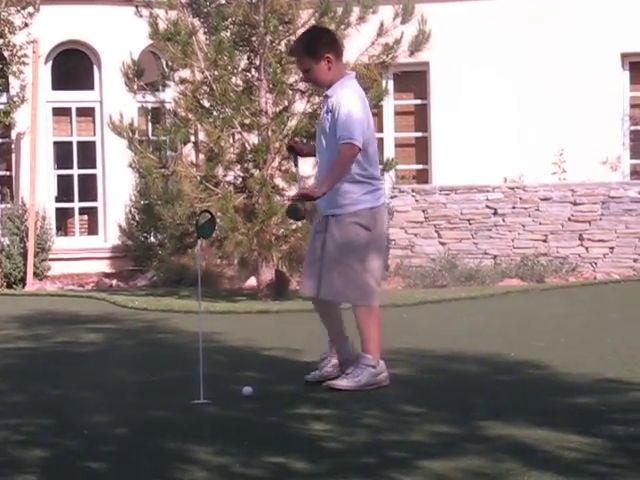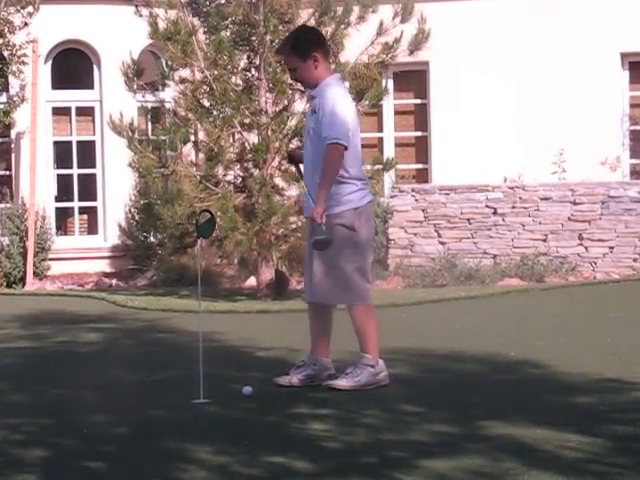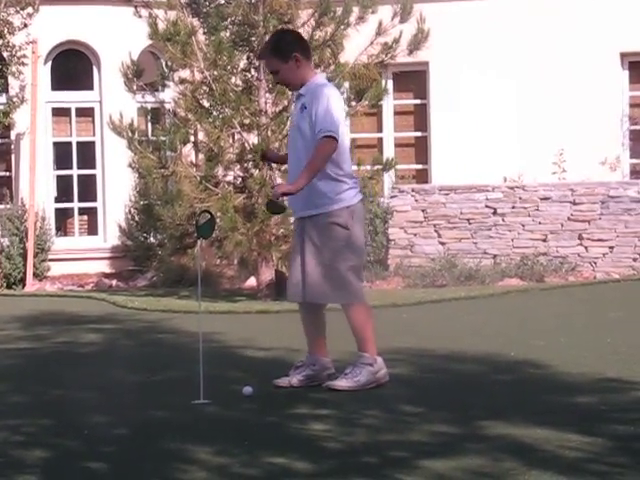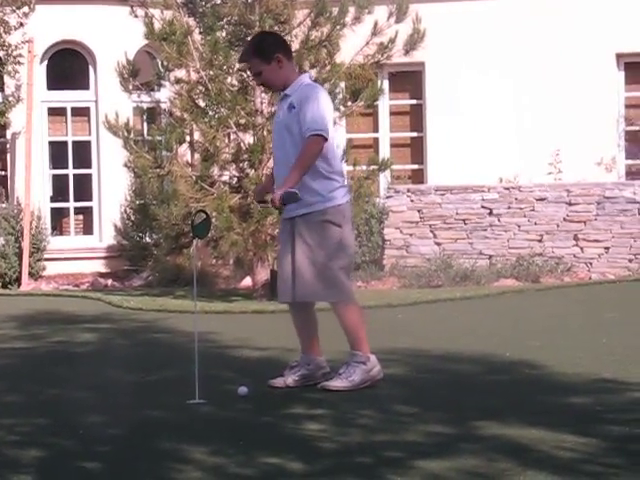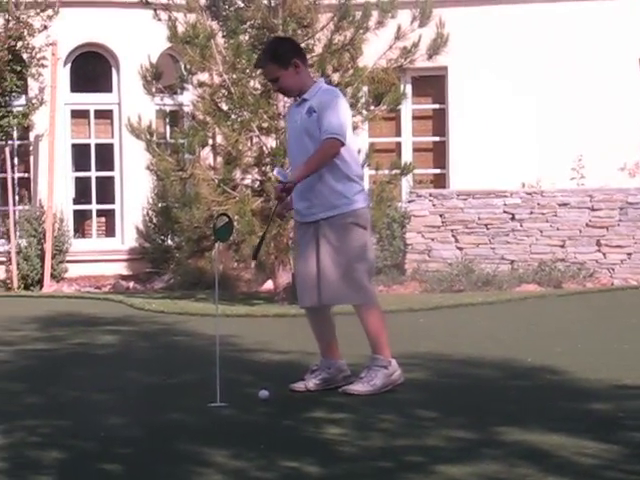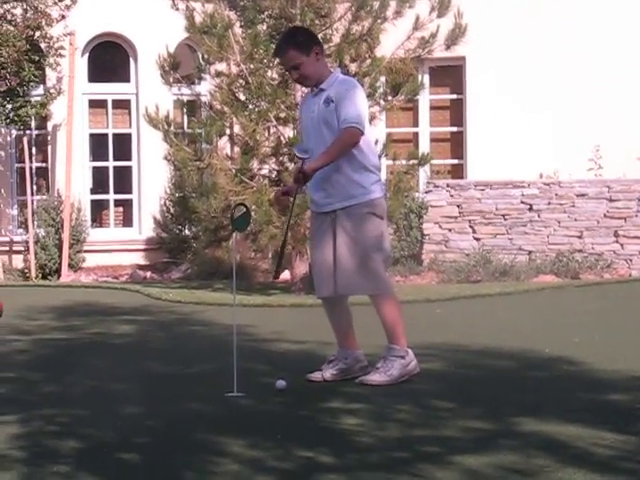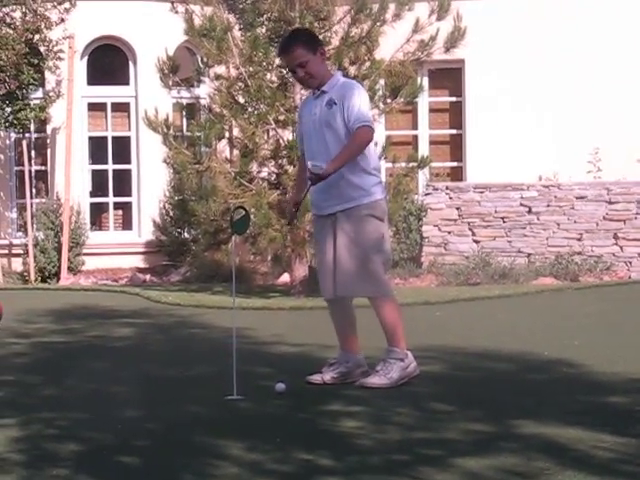
dt=0.2s
person 1, frame 1
left shoulder: (347, 97)
right shoulder: (333, 98)
left elbow: (350, 149)
left wrist: (321, 187)
right wrist: (308, 149)
left hip: (356, 208)
right hip: (333, 209)
left knee: (359, 288)
right knee: (317, 285)
left ankle: (372, 364)
right ankle: (341, 351)
person 1, frame 2
left shoulder: (332, 96)
right shoulder: (320, 97)
left elbow: (337, 149)
left wrist: (320, 200)
right wrist: (301, 157)
left hip: (344, 208)
right hip: (326, 210)
left knee: (352, 287)
right knee: (316, 289)
left ankle: (371, 364)
right ankle: (319, 362)
person 1, frame 3
left shoulder: (323, 93)
right shoulder: (302, 99)
left elbow: (329, 142)
left wrist: (299, 182)
right wrist: (281, 157)
left hip: (335, 208)
right hip: (308, 209)
left knee: (346, 286)
right knee: (305, 290)
left ankle: (370, 363)
right ankle: (317, 362)
person 1, frame 4
left shoulder: (311, 94)
right shoulder: (283, 103)
left elbow: (316, 142)
left wrist: (286, 184)
right wrist: (270, 183)
left hip: (324, 208)
right hip: (292, 211)
left knee: (335, 285)
right knee: (293, 291)
left ankle: (364, 361)
right ankle: (312, 361)
person 1, frame 5
left shoulder: (329, 98)
right shoulder: (293, 112)
left elbow: (333, 145)
left wrist: (293, 178)
right wrist: (289, 195)
left hip: (344, 211)
right hip: (307, 216)
left knee: (357, 288)
right knee: (311, 295)
left ankle: (385, 365)
right ankle: (332, 365)
person 1, frame 6
left shoulder: (347, 89)
right shoulder: (306, 103)
left elbow: (353, 133)
left wrist: (317, 164)
right wrist: (293, 187)
left hip: (360, 200)
right hip: (323, 205)
left knee: (373, 278)
right knee: (328, 286)
left ankle: (400, 355)
right ankle: (349, 356)
person 1, frame 7
left shoulder: (349, 91)
right shoulder: (305, 107)
left elbow: (364, 132)
left wrist: (331, 166)
right wrist: (297, 193)
left hip: (360, 203)
right hip: (324, 208)
left knee: (373, 280)
right knee: (333, 287)
left ankle: (400, 358)
right ankle: (351, 359)
